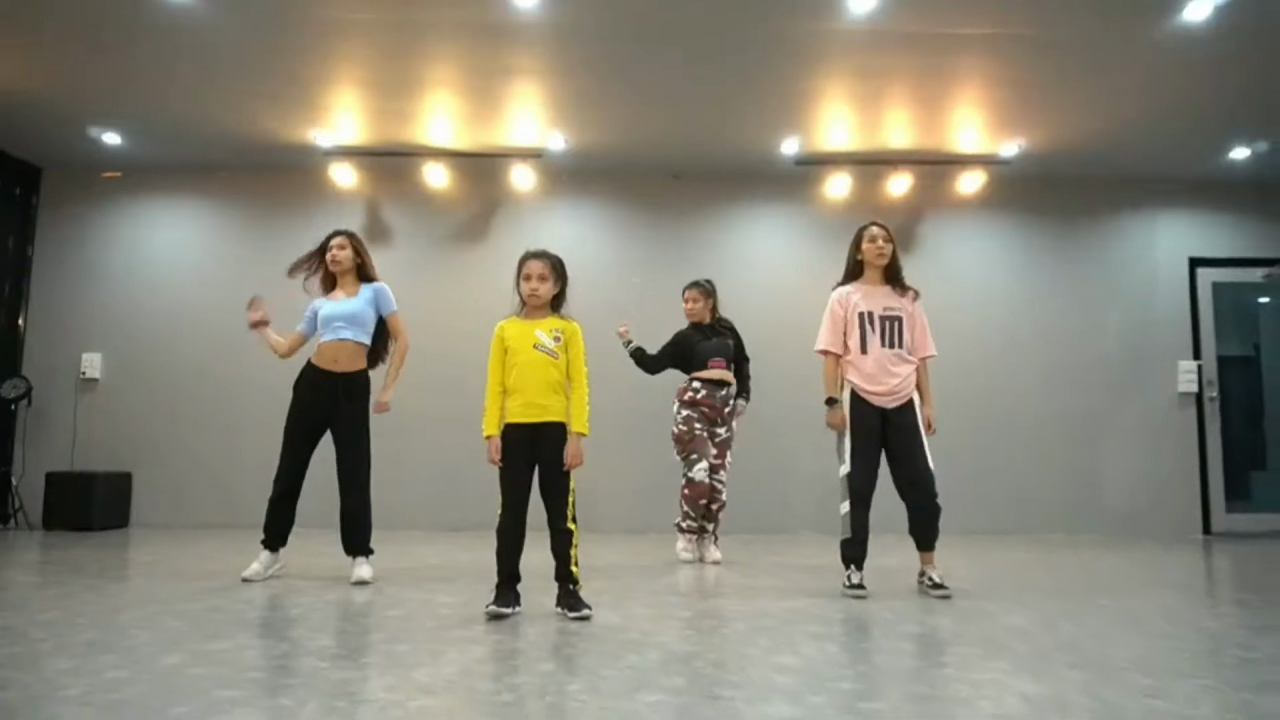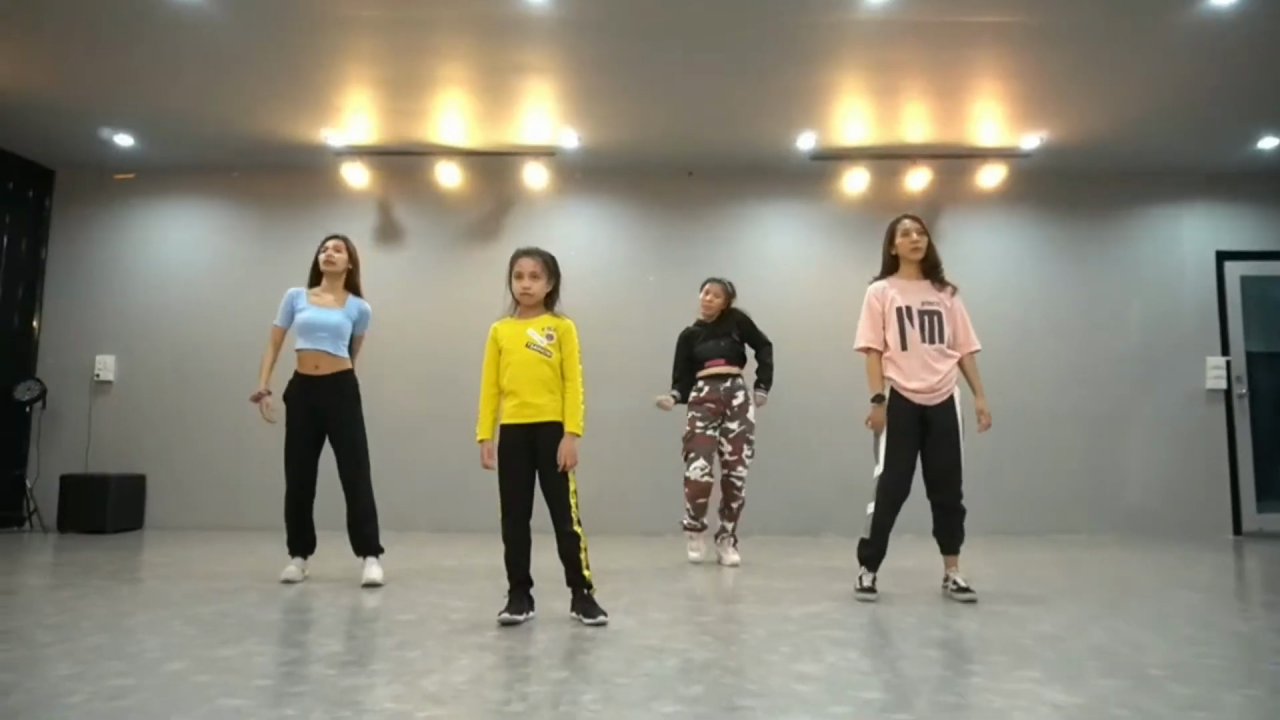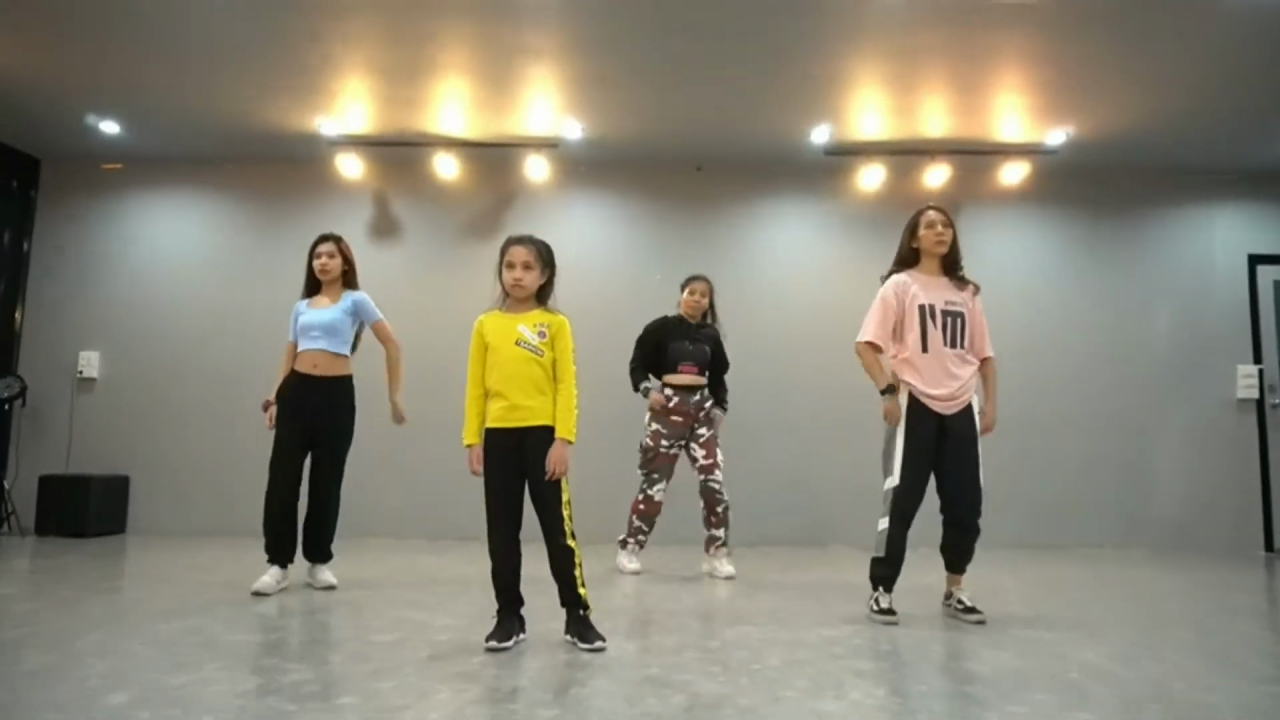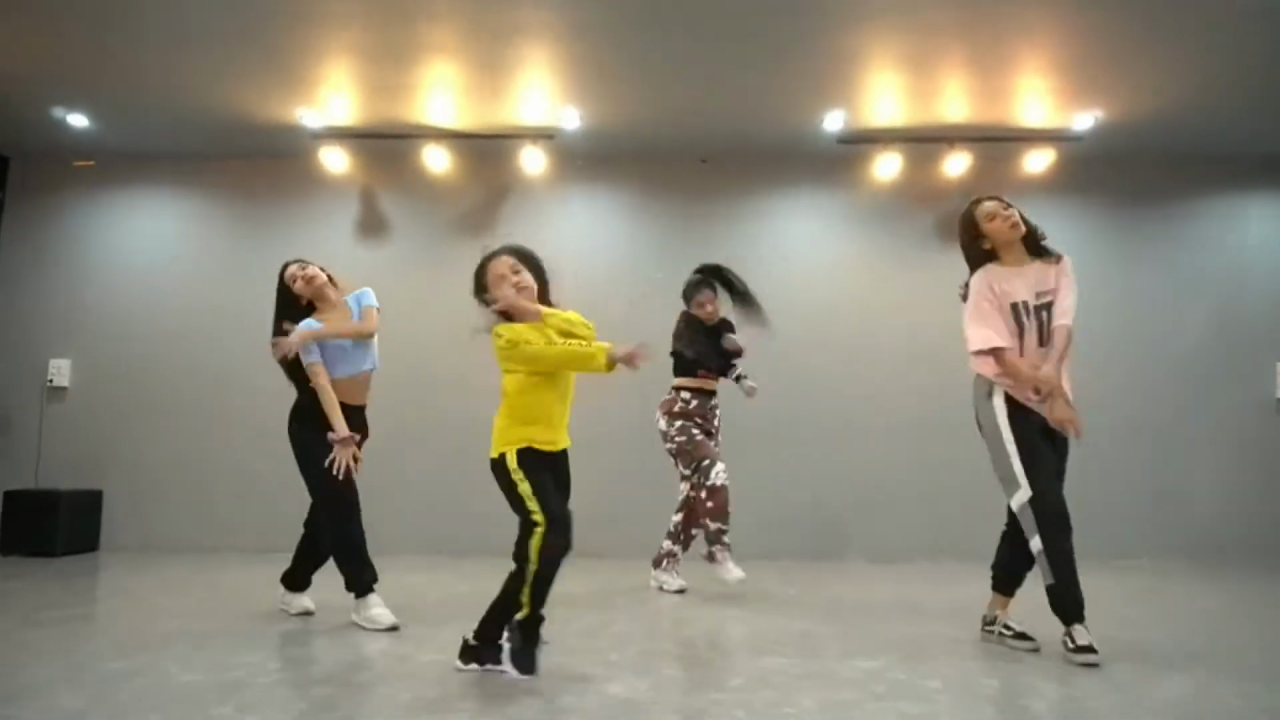
dt=0.5s
person 1, frame 1
left shoulder: (908, 299)
right shoulder: (844, 296)
left elbow: (919, 355)
right elbow: (832, 354)
left wrist: (927, 403)
right wrist: (833, 402)
left hip: (903, 402)
right hip: (861, 401)
left knee: (920, 483)
right knee: (858, 486)
left ankle: (927, 568)
right ankle: (853, 569)
person 1, frame 2
left shoulder: (946, 293)
right shoulder: (880, 292)
left elbow: (963, 349)
right elbow: (873, 351)
left wrist: (980, 396)
right wrist: (877, 399)
left hip: (942, 400)
right hip: (900, 399)
left knee: (947, 487)
right knee: (891, 486)
left ankle: (951, 572)
right ankle: (867, 570)
person 1, frame 3
left shoulder: (967, 291)
right shoulder: (899, 285)
left elbow: (983, 353)
right elbow: (867, 345)
left wrist: (990, 401)
right wrist: (888, 391)
left hip: (960, 408)
right hip: (916, 404)
left knee: (965, 501)
right knee: (903, 498)
left ankle: (954, 590)
right ankle: (881, 590)
person 1, frame 4
left shoulder: (1054, 265)
right shoulder: (984, 284)
left elbow: (1061, 328)
right elbow: (995, 353)
left wrist: (1055, 373)
right wrist: (1040, 387)
left hip: (1054, 407)
right hip: (1006, 403)
left knee: (1030, 513)
right knee: (1044, 509)
left ankle: (996, 615)
right ankle: (1072, 623)
person 2, frame 1
left shoulder: (568, 329)
right shoulder: (505, 330)
left elbow: (579, 385)
right elbow: (495, 386)
left wrist: (577, 435)
right wrist: (492, 433)
left hip: (554, 430)
right hip: (515, 430)
left knee: (561, 514)
right knee: (511, 513)
left ankle: (568, 590)
right ankle: (507, 590)
person 2, frame 2
left shoulder: (562, 327)
right shoulder: (499, 331)
left elbow: (573, 385)
right elbow: (490, 388)
left wrist: (571, 435)
right wrist: (485, 436)
left hip: (551, 430)
right hip: (512, 432)
left knee: (566, 515)
right knee: (514, 518)
left ankle: (581, 594)
right ankle: (519, 595)
person 2, frame 3
left shoulder: (555, 324)
right shoulder: (486, 325)
left elbow: (566, 386)
right elbow: (476, 388)
left wrist: (563, 441)
right wrist: (472, 441)
left hip: (541, 435)
right hip: (498, 437)
left knee: (558, 529)
right knee: (502, 532)
left ankle: (577, 615)
right ankle: (509, 616)
person 2, frame 4
left shoulder: (556, 318)
right shoulder: (506, 335)
left elbow: (583, 332)
right elbow: (561, 356)
left wrist: (535, 308)
right wrist: (613, 354)
left hip: (552, 454)
right hip: (515, 453)
left knee: (544, 549)
right knee: (549, 532)
right ankle: (525, 629)
person 3, frame 1
left shoulder: (376, 291)
right shoulder: (319, 304)
left elbow: (402, 340)
right elbow: (286, 350)
left wrist: (388, 388)
right wrist: (262, 326)
left hip: (353, 387)
right hip: (313, 381)
left knee: (354, 474)
right knee: (289, 468)
left ankle: (360, 556)
right ankle: (271, 550)
person 3, frame 2
left shoulder: (359, 308)
right shoulder: (295, 297)
right elbow: (273, 346)
right wrist: (263, 389)
left hip: (340, 390)
right hip: (302, 390)
left knee: (355, 473)
right knee: (299, 476)
left ankle: (370, 557)
right ankle: (299, 555)
person 3, frame 3
left shoulder: (356, 301)
right shoulder: (301, 307)
left elbow: (393, 347)
right elbow: (289, 357)
left wrist: (394, 397)
right wrist: (273, 398)
left hip: (337, 393)
right hip: (297, 391)
left knee: (326, 482)
right knee: (282, 478)
left ankle: (318, 562)
right ankle: (278, 564)
person 3, frame 4
left shoulder: (362, 299)
right shoulder: (307, 328)
left elbow: (366, 329)
right elbow: (321, 384)
left wrist: (309, 337)
right wrist: (342, 435)
left hip: (356, 417)
right hip: (316, 420)
left knee: (330, 506)
right knee: (339, 500)
left ankle: (293, 586)
right ankle: (365, 596)
person 4, frame 1
left shoulder: (726, 329)
right shoulder: (685, 338)
left elbow: (742, 363)
right elbow: (653, 364)
left wrist: (743, 396)
right wrist: (629, 343)
left hip: (725, 402)
right hip: (694, 400)
left knee: (718, 476)
right knee: (697, 471)
left ankle: (707, 538)
right ankle: (687, 535)
person 4, frame 2
left shoulder: (737, 321)
right shoulder: (689, 335)
left elbow: (764, 347)
right elbow: (682, 377)
left wrist: (763, 385)
right wrist: (673, 397)
left hip: (737, 397)
right hip: (703, 399)
left knee: (735, 472)
right knee: (697, 468)
left ankle: (726, 541)
right ankle: (695, 534)
person 4, frame 3
left shoulder: (711, 335)
right shoulder: (662, 327)
left elbow: (717, 376)
right elbow: (638, 365)
left wrist: (719, 406)
right wrist: (648, 390)
left hip: (702, 407)
right hip: (669, 406)
left knee: (713, 479)
right knee: (655, 481)
left ankle: (717, 554)
right ankle: (628, 547)
person 4, frame 4
left shoulder: (724, 330)
right shoulder: (687, 322)
left elbow: (734, 349)
right elbow: (684, 350)
left hip: (708, 411)
right hip: (679, 409)
left knee: (697, 492)
right knee: (712, 475)
left ankle: (664, 567)
right ankle: (719, 554)
